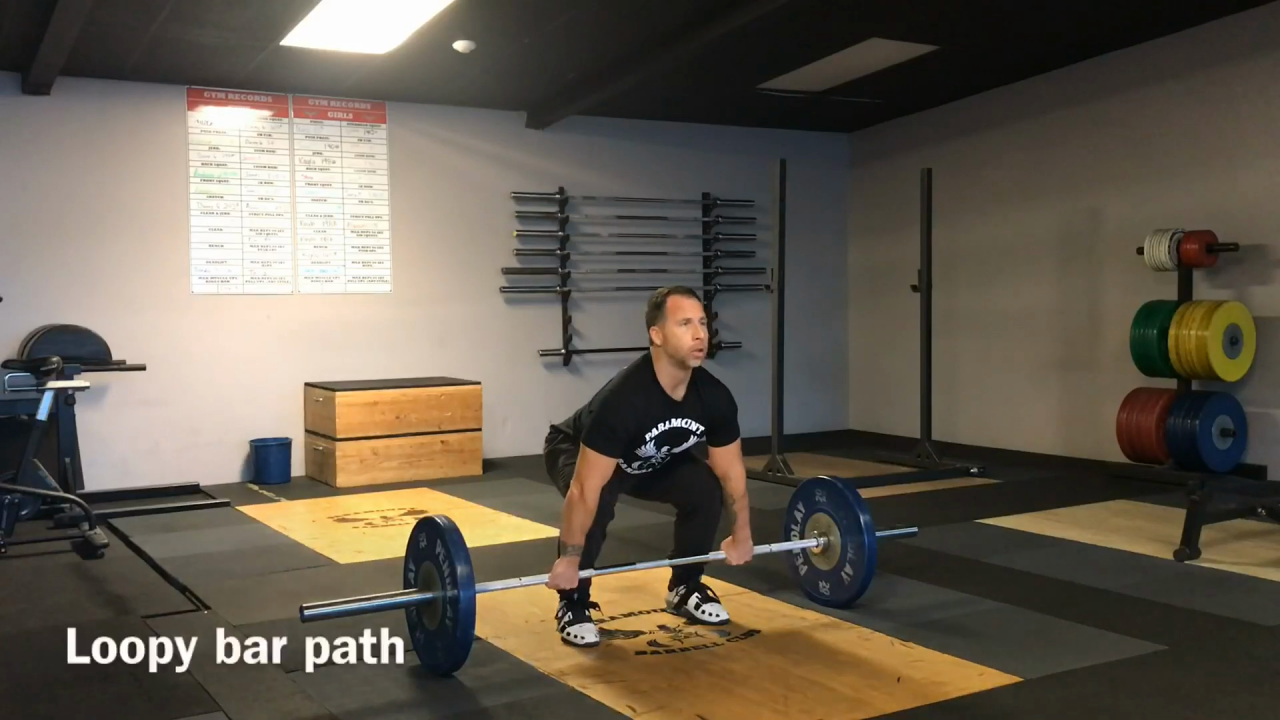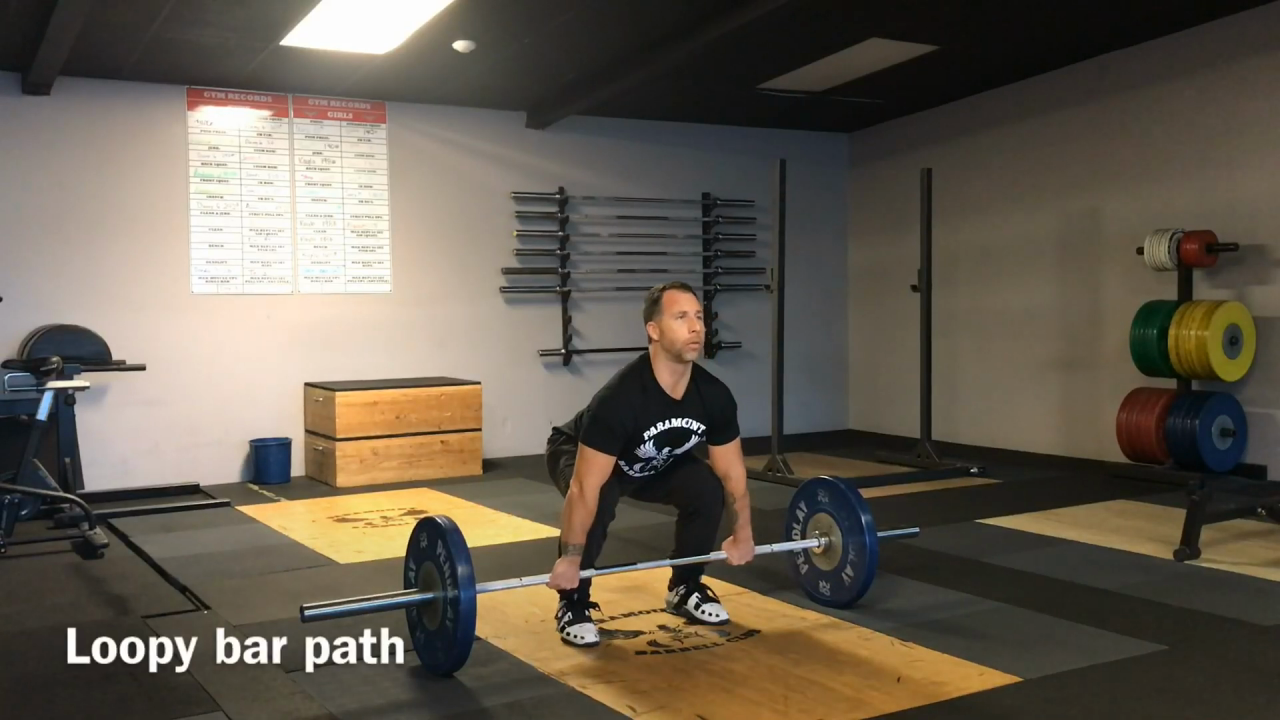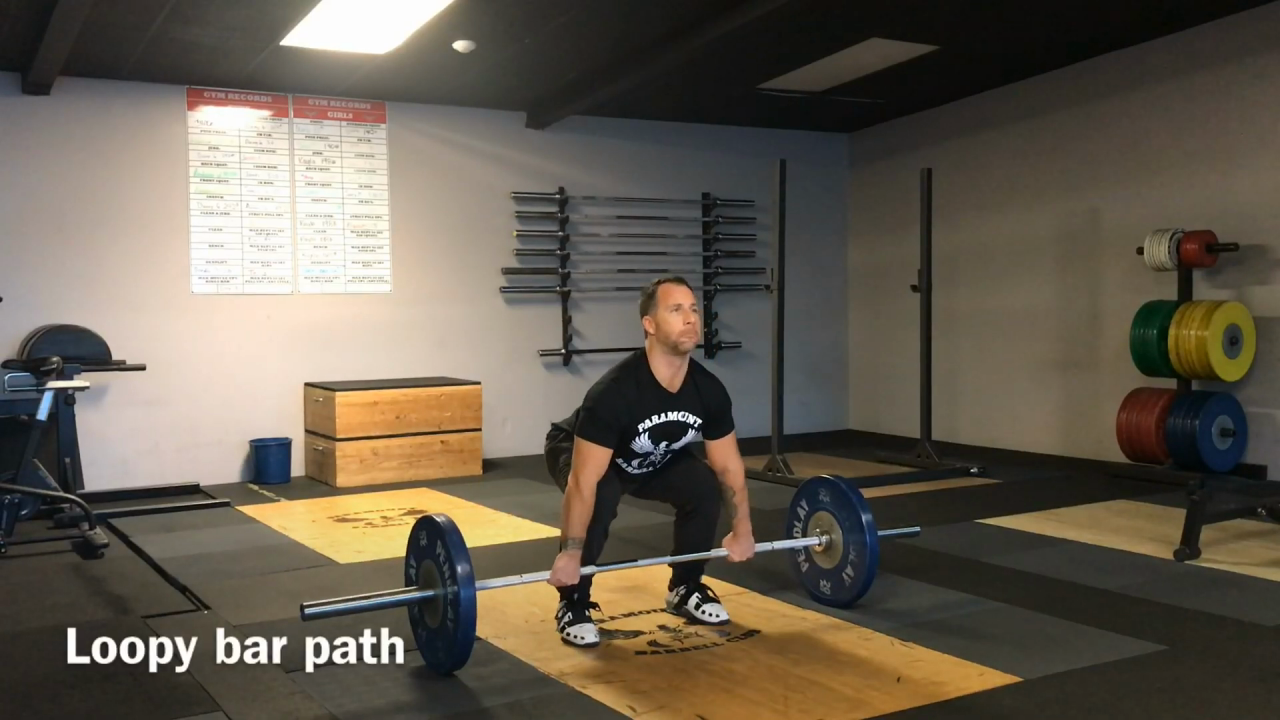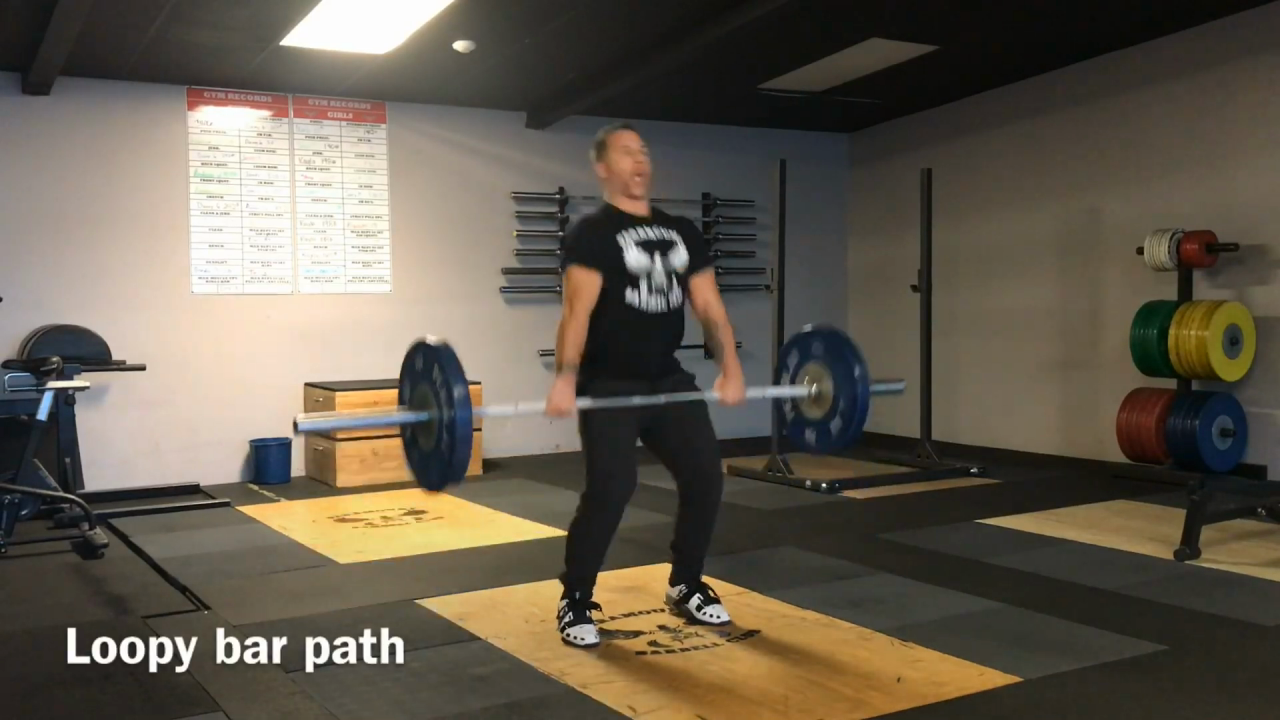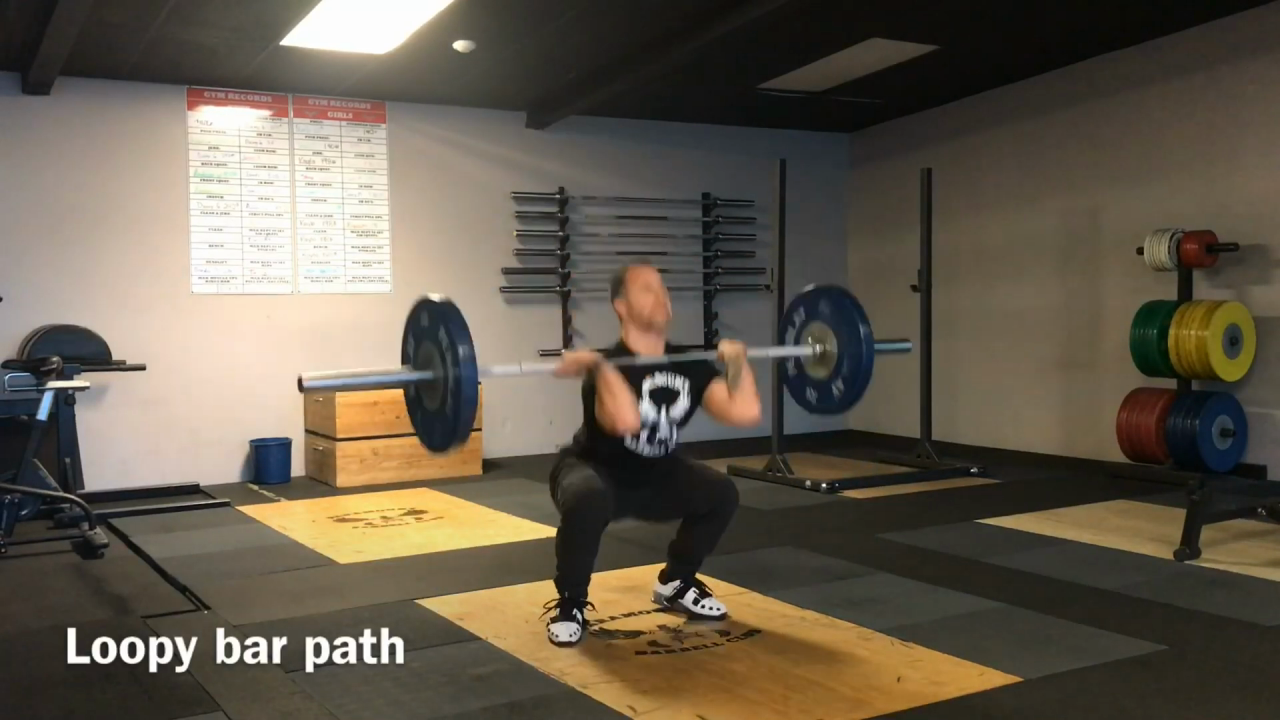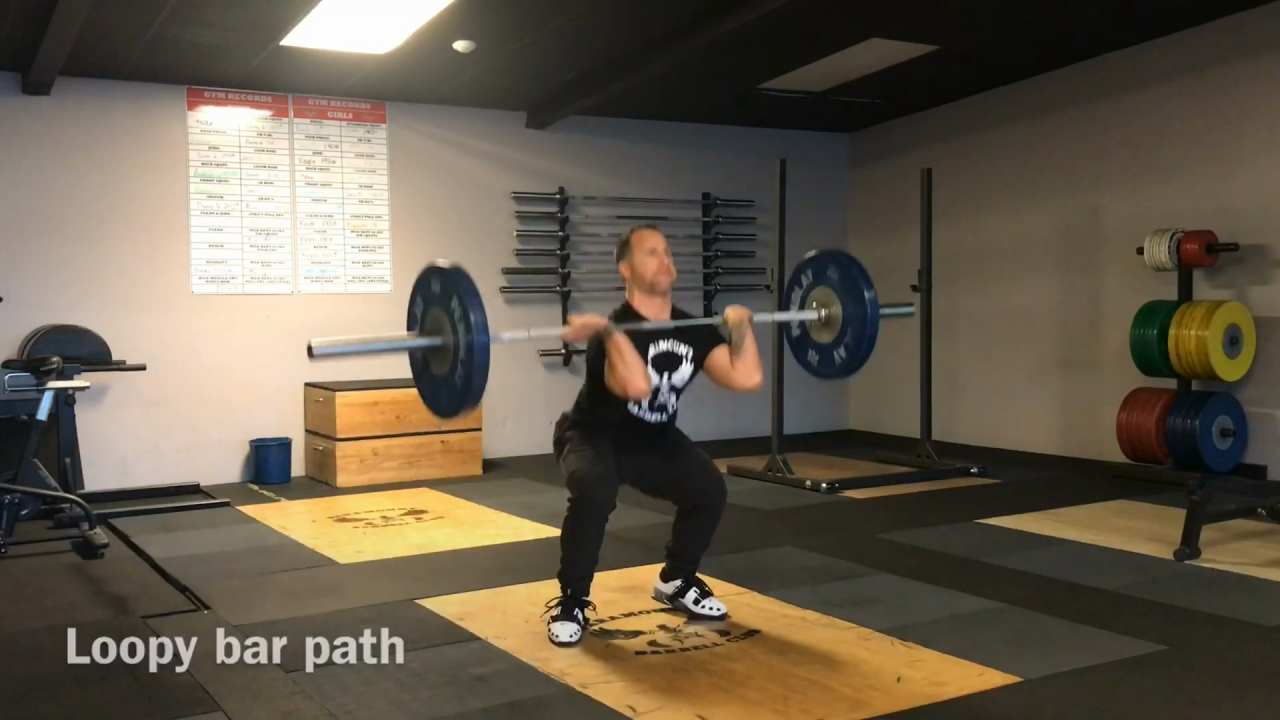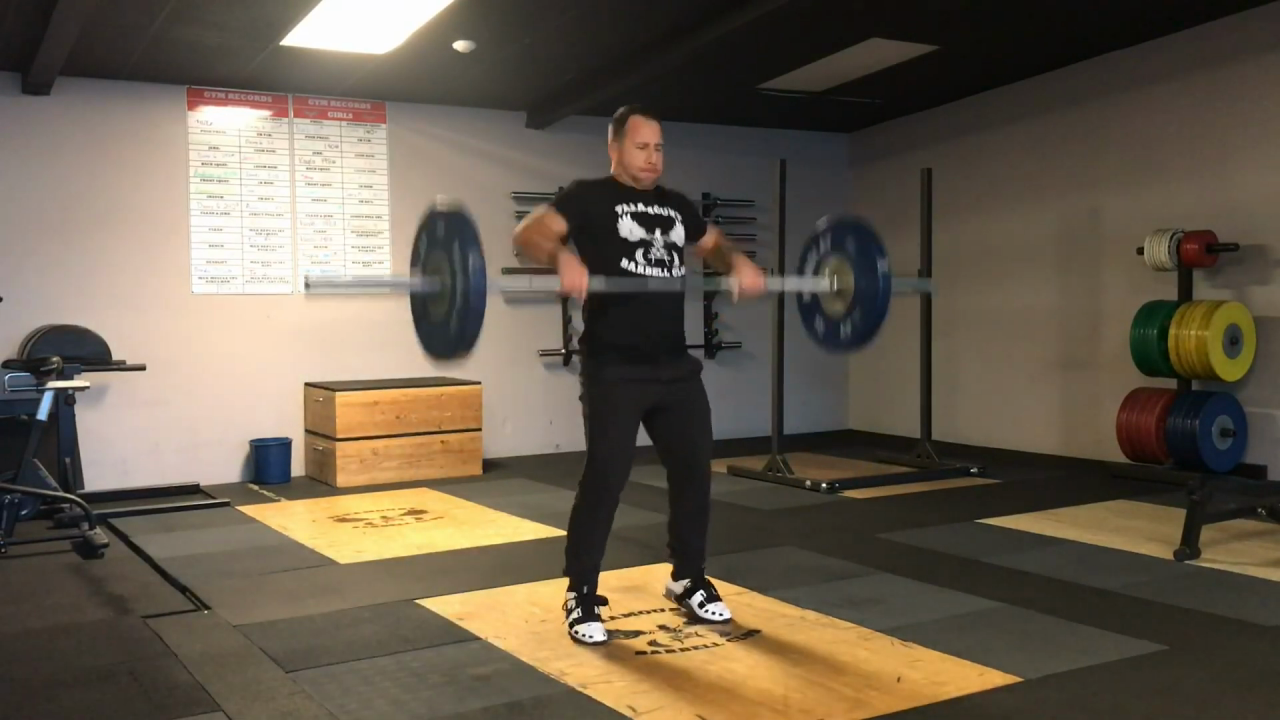
dt=0.7s
person 1, frame 1
left shoulder: (714, 396)
right shoulder: (622, 398)
left elbow: (731, 473)
right elbow: (585, 490)
left wrist: (741, 536)
right wrist: (568, 560)
left hip: (651, 459)
right hip: (575, 451)
left knee: (706, 489)
right knee: (597, 503)
left ankle: (685, 589)
right ankle: (572, 605)
person 1, frame 2
left shoulder: (714, 395)
right shoulder: (620, 398)
left elbow: (732, 472)
right elbow: (585, 489)
left wrist: (742, 536)
right wrist: (569, 560)
left hip: (654, 462)
right hip: (577, 453)
left knee: (707, 490)
right knee: (598, 504)
left ankle: (685, 589)
right ankle: (573, 604)
person 1, frame 3
left shoulder: (708, 390)
right shoulder: (616, 392)
left elbow: (729, 466)
right elbow: (583, 483)
left wrist: (742, 531)
right wrist: (570, 556)
right hip: (577, 450)
left knee: (704, 488)
right knee: (599, 504)
left ankle: (685, 589)
right ankle: (573, 605)
person 1, frame 4
left shoulder: (682, 230)
right shoulder: (594, 232)
left elbow: (709, 306)
right elbow: (577, 305)
left wrist: (730, 369)
right wrist: (565, 378)
left hip: (669, 381)
right hip: (608, 384)
left knee: (705, 478)
right knee: (611, 487)
left ankle: (686, 585)
right ankle: (576, 601)
person 1, frame 5
left shoulder: (689, 367)
right shoulder: (610, 370)
left elbow: (746, 413)
right elbow: (626, 419)
left wrist: (734, 361)
right wrist: (597, 364)
left hip: (656, 478)
right hip: (596, 476)
left knee: (722, 495)
right knee: (586, 504)
left ankle: (675, 582)
right ankle: (570, 603)
person 1, frame 6
left shoulder: (693, 331)
right shoulder: (614, 333)
left elbow: (748, 378)
right elbow: (636, 385)
left wrist: (739, 324)
right wrist: (606, 328)
left hip: (655, 441)
right hip: (594, 438)
left knee: (709, 489)
right knee: (594, 493)
left ankle: (676, 580)
right ankle: (572, 602)
person 1, frame 7
left shoulder: (676, 204)
right shoulder: (590, 197)
left elbow: (713, 246)
right elbow: (529, 233)
left wrist: (738, 265)
right wrist: (565, 260)
left hip: (676, 365)
right hip: (615, 367)
left knee: (694, 473)
right knee: (606, 476)
left ankle: (688, 581)
right ankle: (582, 596)
